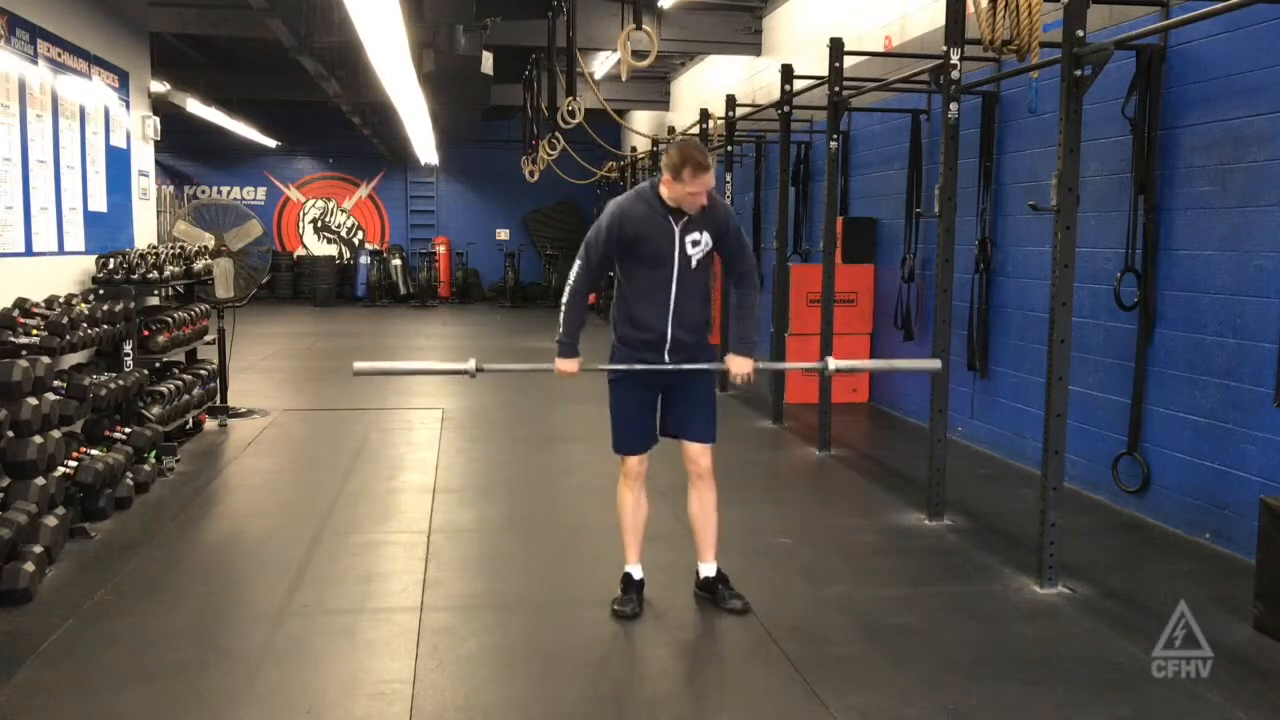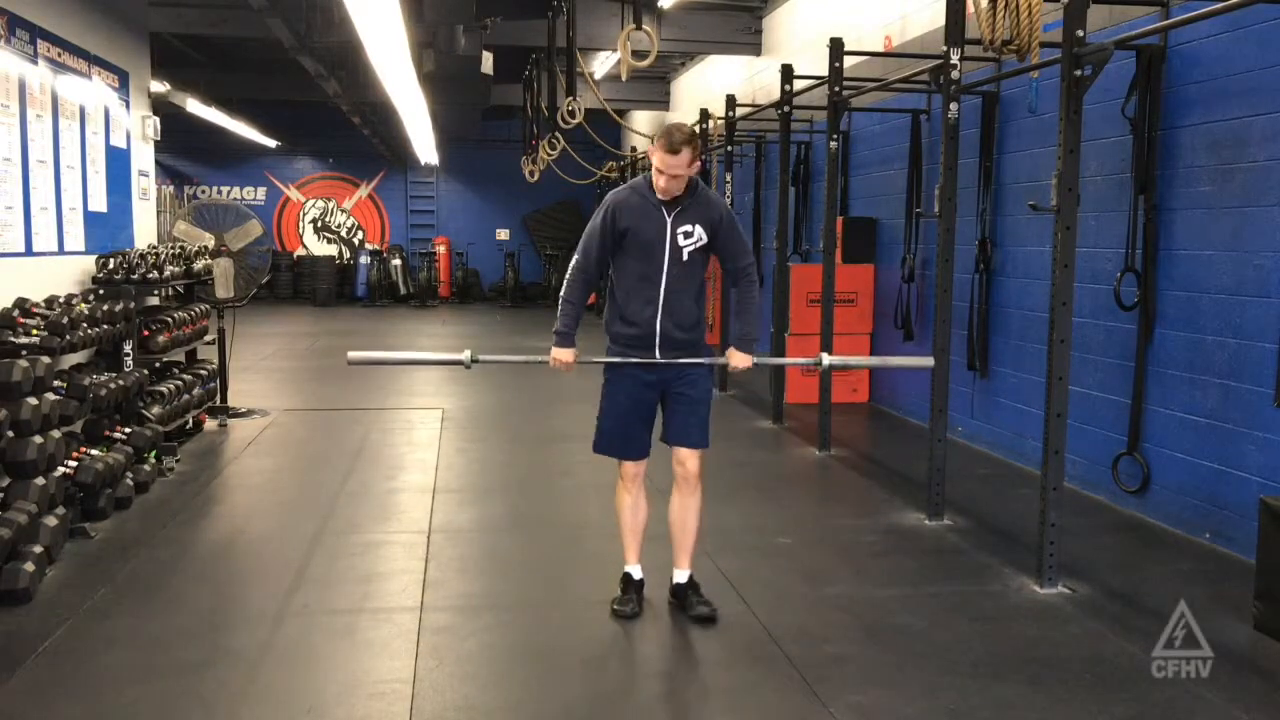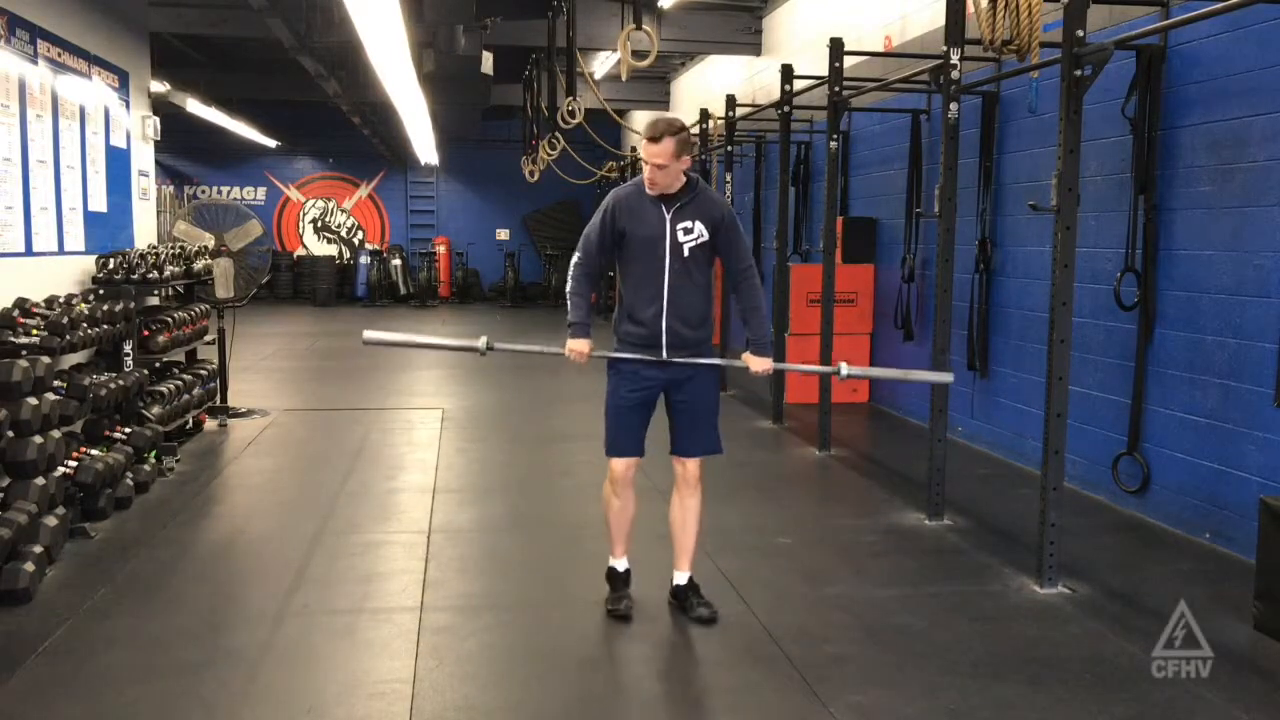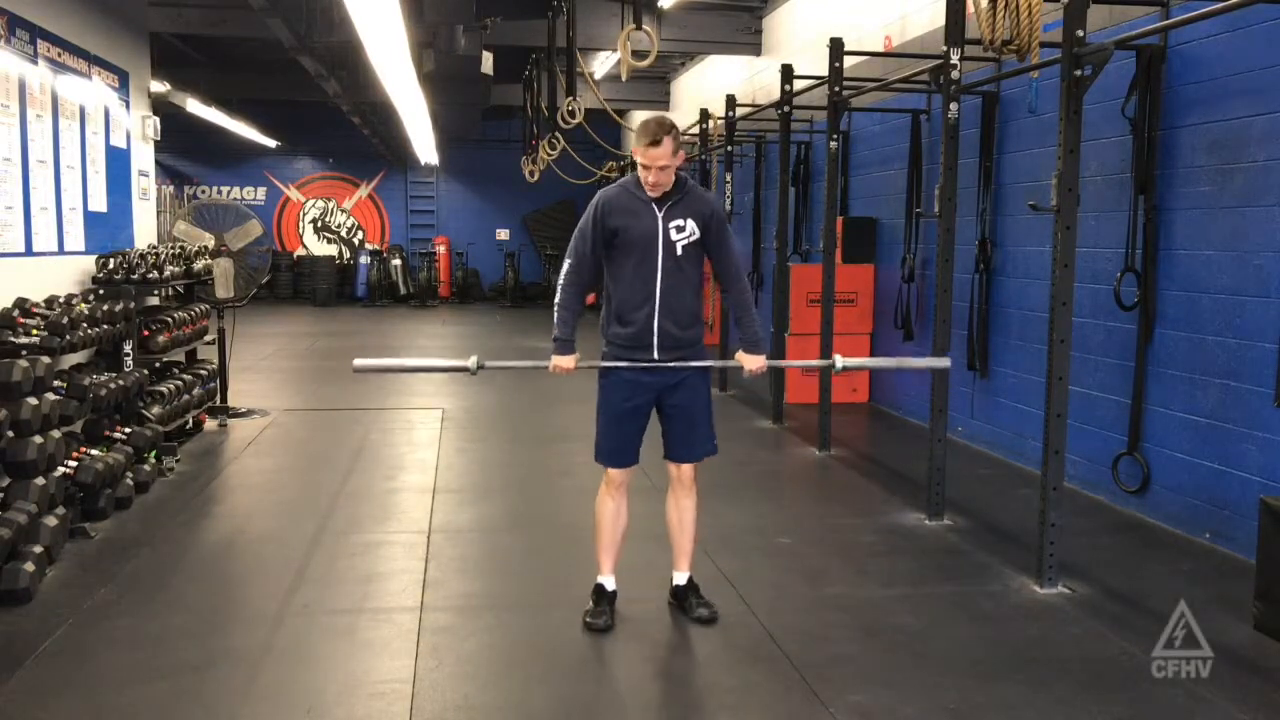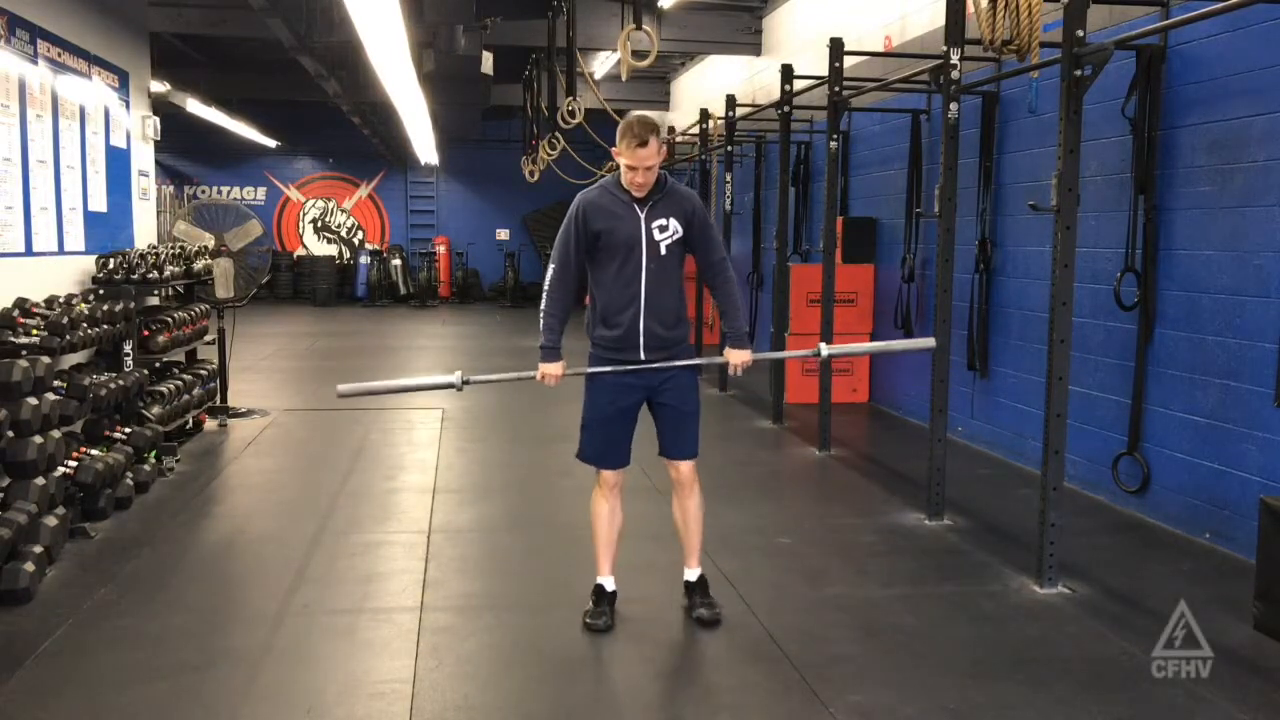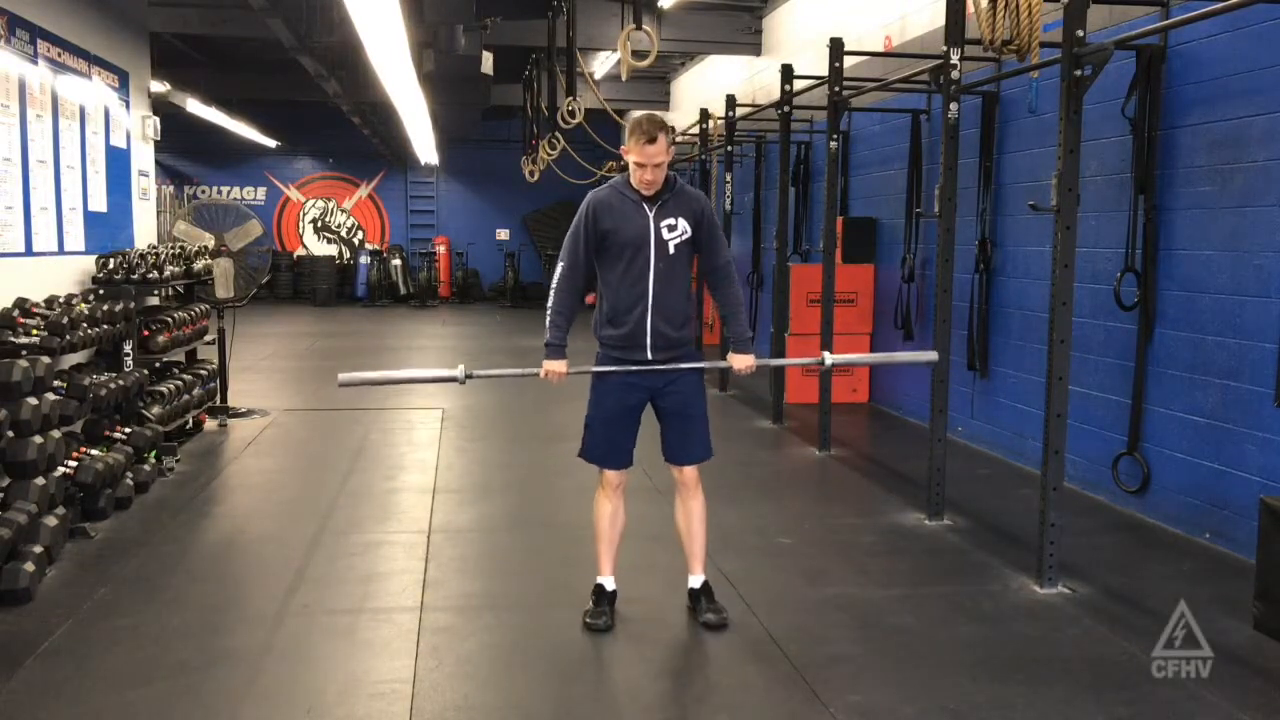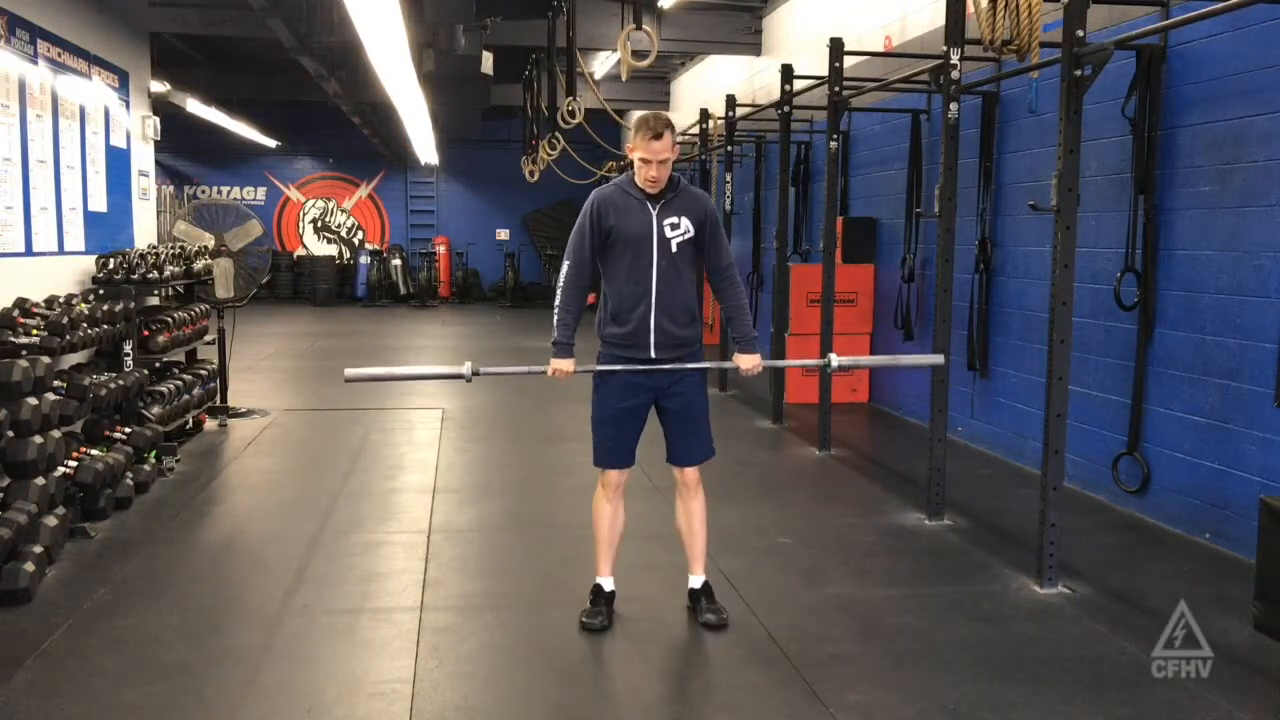
dt=0.3s
person 1, frame 1
left shoulder: (718, 215)
right shoulder: (625, 212)
left elbow: (745, 280)
right elbow: (582, 277)
left wrist: (743, 347)
right wrist: (567, 347)
left hip: (693, 358)
right hip: (632, 360)
left knee: (701, 465)
right knee: (633, 468)
left ankle: (709, 575)
right ankle: (632, 576)
person 1, frame 2
left shoulder: (712, 210)
right shoulder: (620, 203)
left elbow: (743, 275)
right elbow: (583, 271)
left wrist: (744, 341)
right wrist: (564, 336)
left hip: (689, 361)
right hip: (628, 359)
left knee: (689, 469)
right knee: (630, 471)
left ankle: (682, 580)
right ankle: (632, 577)
person 1, frame 3
left shoulder: (714, 209)
right shoulder: (622, 202)
left elbow: (745, 278)
right elbow: (584, 265)
left wrist: (759, 344)
right wrist: (579, 327)
left hip: (695, 360)
right hip: (633, 356)
left knee: (689, 473)
right knee: (620, 471)
left ankle: (683, 582)
right ankle: (619, 569)
person 1, frame 4
left shoulder: (703, 206)
right shoulder: (609, 203)
left elbow: (732, 277)
right elbow: (575, 275)
left wrist: (752, 343)
right wrist: (564, 342)
left hip: (687, 362)
right hip: (624, 362)
left knee: (684, 474)
right knee: (615, 476)
left ankle: (682, 583)
right ankle: (605, 587)
person 1, frame 5
left shoulder: (684, 203)
right shoulder: (590, 205)
left elbow: (718, 271)
right elbow: (561, 280)
left wrist: (738, 338)
right wrist: (550, 351)
left hip: (674, 361)
right hip: (611, 362)
left knee: (684, 472)
right knee: (608, 478)
left ankle: (694, 579)
right ankle: (604, 588)
person 1, frame 6
left shoulder: (694, 205)
right shoulder: (600, 205)
left elbow: (723, 277)
right elbow: (568, 279)
left wrist: (741, 343)
right wrist: (554, 347)
left hip: (680, 362)
right hip: (617, 362)
left knee: (688, 475)
right knee: (611, 478)
left ankle: (698, 586)
right ankle: (604, 588)
person 1, frame 7
left shoulder: (697, 205)
right shoulder: (604, 203)
left elbow: (725, 278)
right elbow: (575, 277)
left wrist: (746, 343)
right wrist: (562, 346)
left hip: (683, 363)
right hip: (619, 362)
left knee: (689, 476)
right knee: (611, 478)
left ankle: (698, 586)
right ankle: (603, 588)
